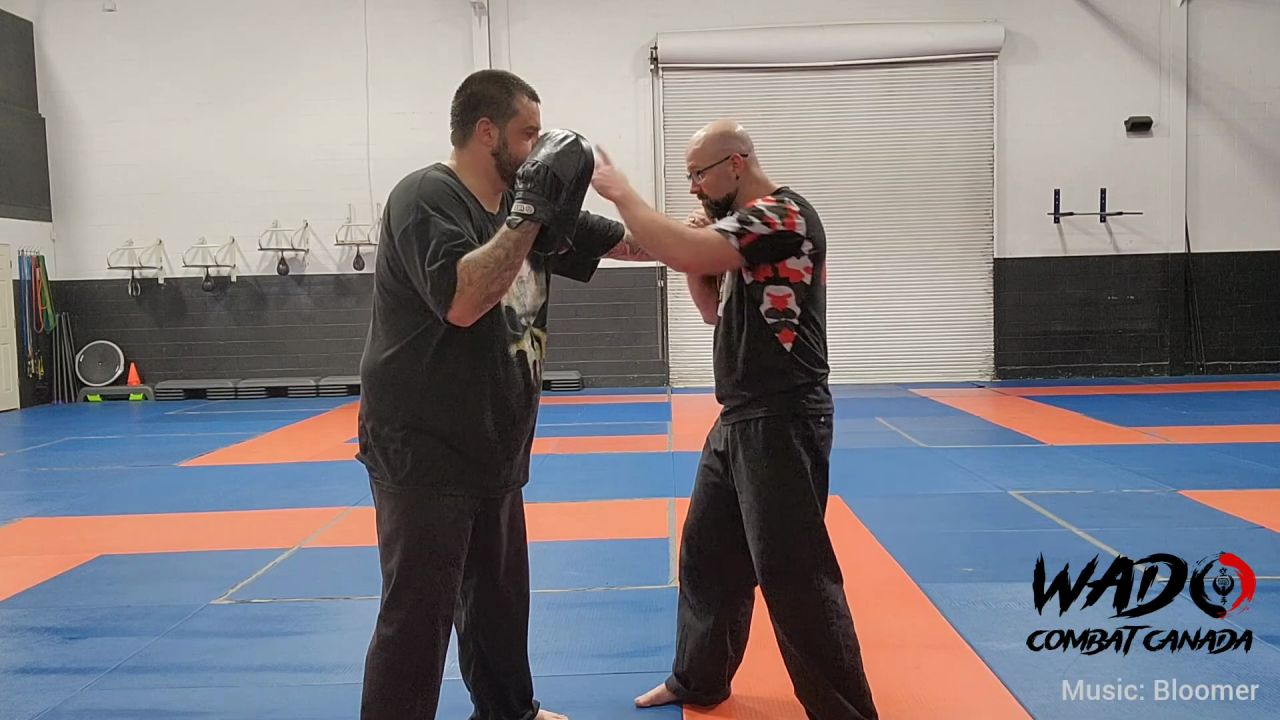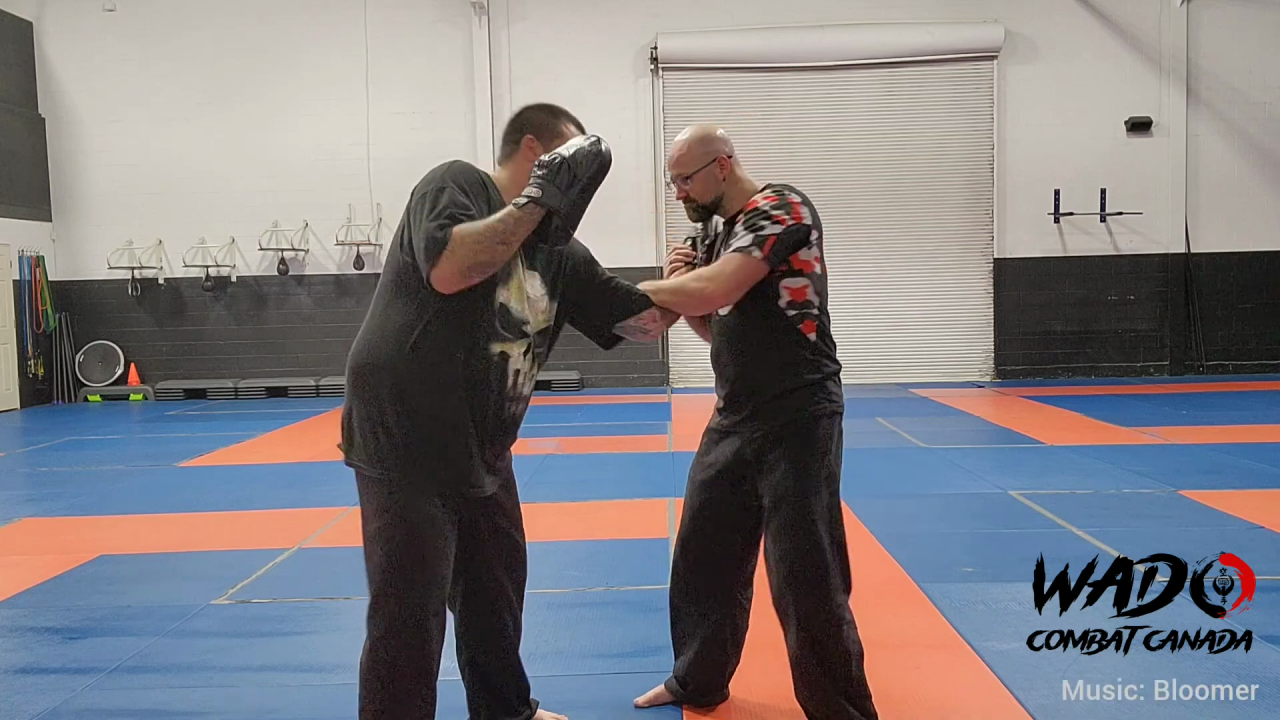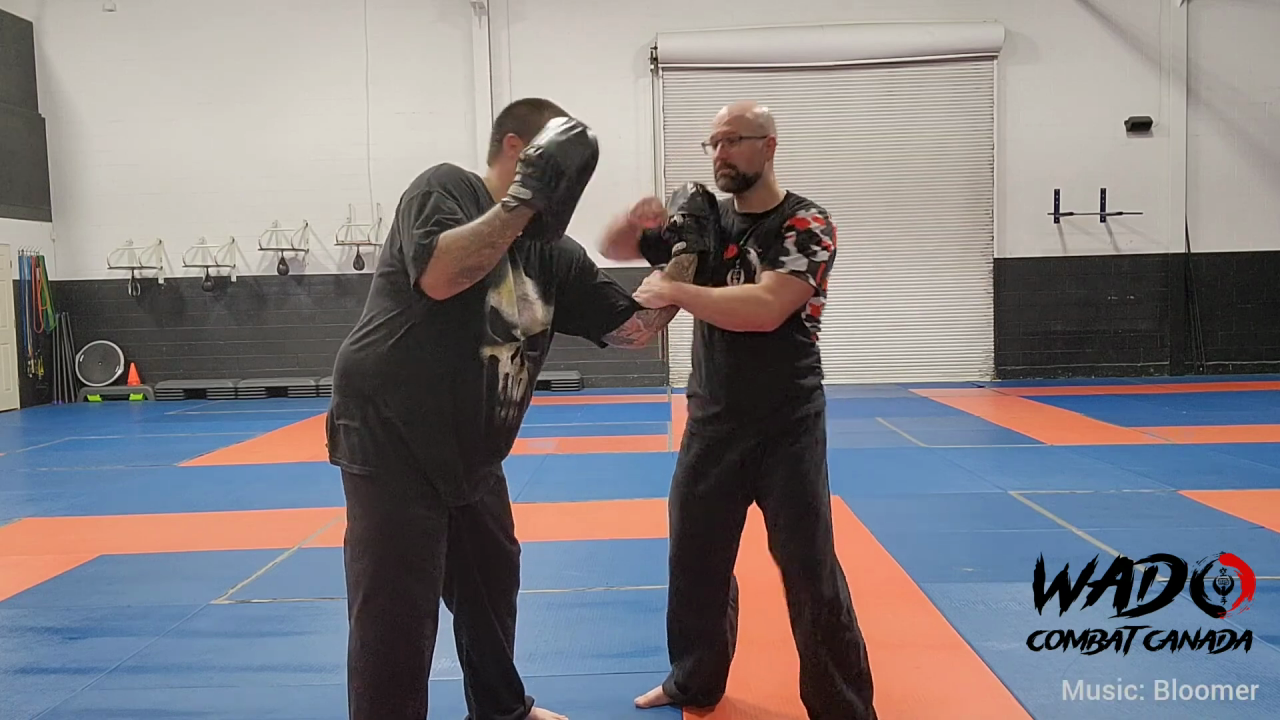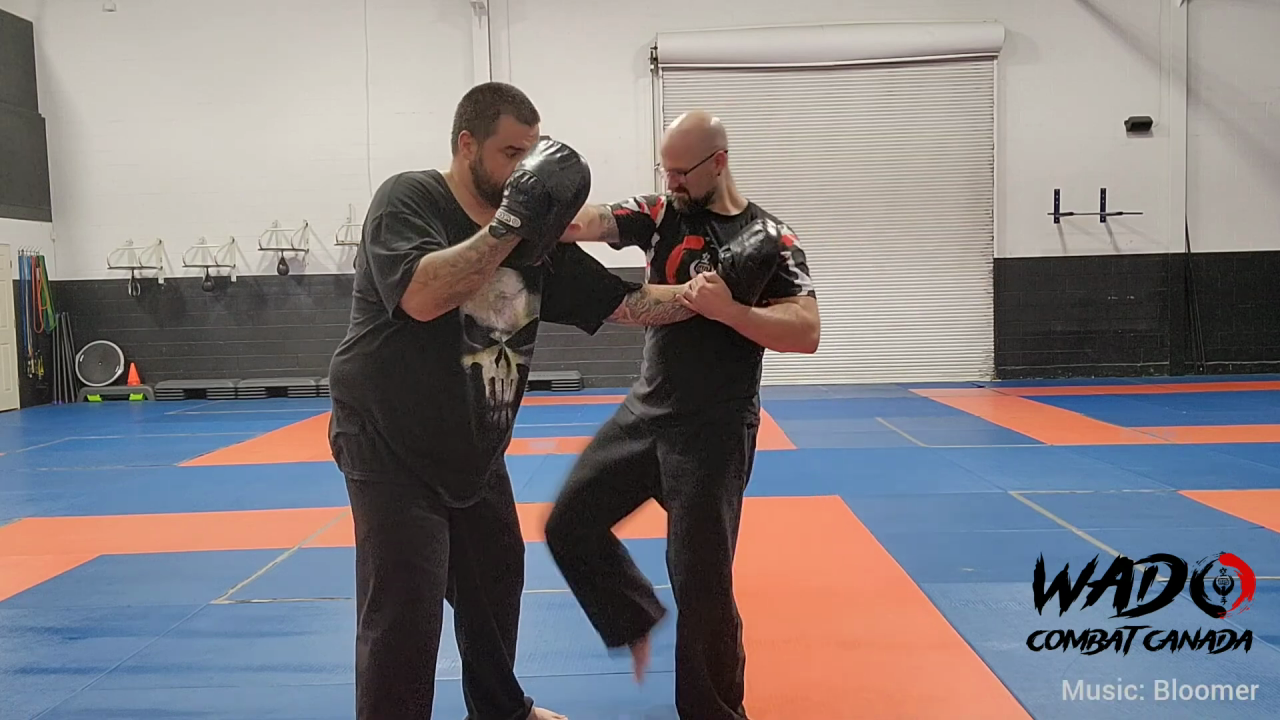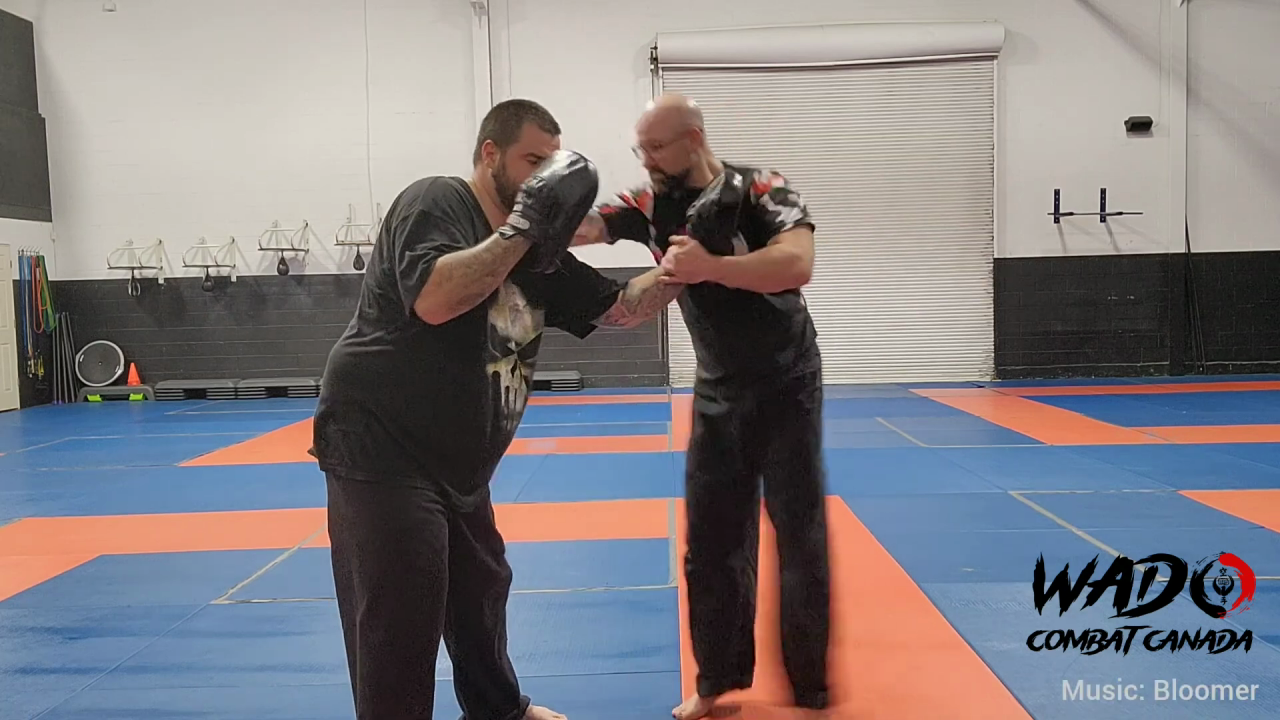
dt=1s
person 1, frame 1
left shoulder: (522, 204)
right shoulder: (425, 197)
left elbow: (618, 238)
right elbow: (462, 301)
right wrist: (529, 213)
left hip: (492, 451)
right hip: (423, 454)
left knee: (500, 598)
right knee: (417, 615)
person 1, frame 2
left shoulder: (560, 253)
right shoulder: (457, 183)
left elbow: (644, 319)
right elbow: (448, 268)
right wrist: (538, 199)
left hip: (480, 446)
right hip: (404, 442)
left knee: (496, 586)
right knee: (408, 615)
person 1, frame 3
left shoulder: (553, 251)
right shoulder: (445, 189)
left elbow: (632, 325)
right elbow: (439, 276)
left wrist: (686, 266)
right wrist: (526, 198)
left hip: (470, 451)
right hip: (390, 441)
left knee: (492, 586)
right knee: (395, 617)
person 1, frame 4
left shoulder: (534, 234)
right shoulder: (408, 200)
left elbow: (627, 303)
right elbow: (422, 296)
right wrist: (509, 225)
left hip: (475, 454)
right hip: (392, 452)
left knee: (495, 591)
right knee: (403, 620)
person 1, frame 5
left shoulder: (532, 247)
right shoulder: (435, 203)
left elbow: (618, 305)
right elbow: (434, 302)
right wrist: (522, 227)
left hip: (455, 460)
right hip: (381, 450)
left knee: (479, 591)
right knee: (399, 625)
person 2, frame 1
left shoulder: (784, 214)
right shoulder: (740, 224)
left elbow: (680, 250)
right elbow: (718, 312)
left wrist: (619, 191)
right wrist: (697, 264)
left hip: (782, 423)
right hip: (741, 419)
left knee: (794, 573)
right knee: (707, 554)
person 2, frame 2
left shoulder: (779, 208)
right shoulder: (716, 238)
left elbow: (714, 290)
left wrist: (647, 288)
right wrist: (678, 281)
left hip: (797, 423)
right hip: (733, 422)
left knee: (806, 579)
right knee: (703, 557)
person 2, frame 3
left shoulder: (806, 224)
left elbow: (765, 310)
right elbow: (616, 248)
left wrist: (672, 291)
right wrist: (637, 225)
left hip: (788, 427)
right hip: (713, 425)
left knee: (810, 573)
right knee: (695, 561)
person 2, frame 4
left shoulder: (771, 239)
right shoulder: (662, 212)
left elbow: (807, 333)
right elbow: (583, 224)
left wrist: (728, 308)
left hip: (714, 428)
right hip: (647, 411)
left knee: (702, 576)
right knee: (569, 524)
right ankle: (636, 620)
person 2, frame 5
left shoulder: (762, 191)
right shoulder: (653, 204)
left elbow: (797, 264)
right elbow: (587, 228)
left wrist: (712, 268)
left hip: (784, 383)
right hip: (719, 390)
left knee: (799, 531)
right knee: (711, 542)
